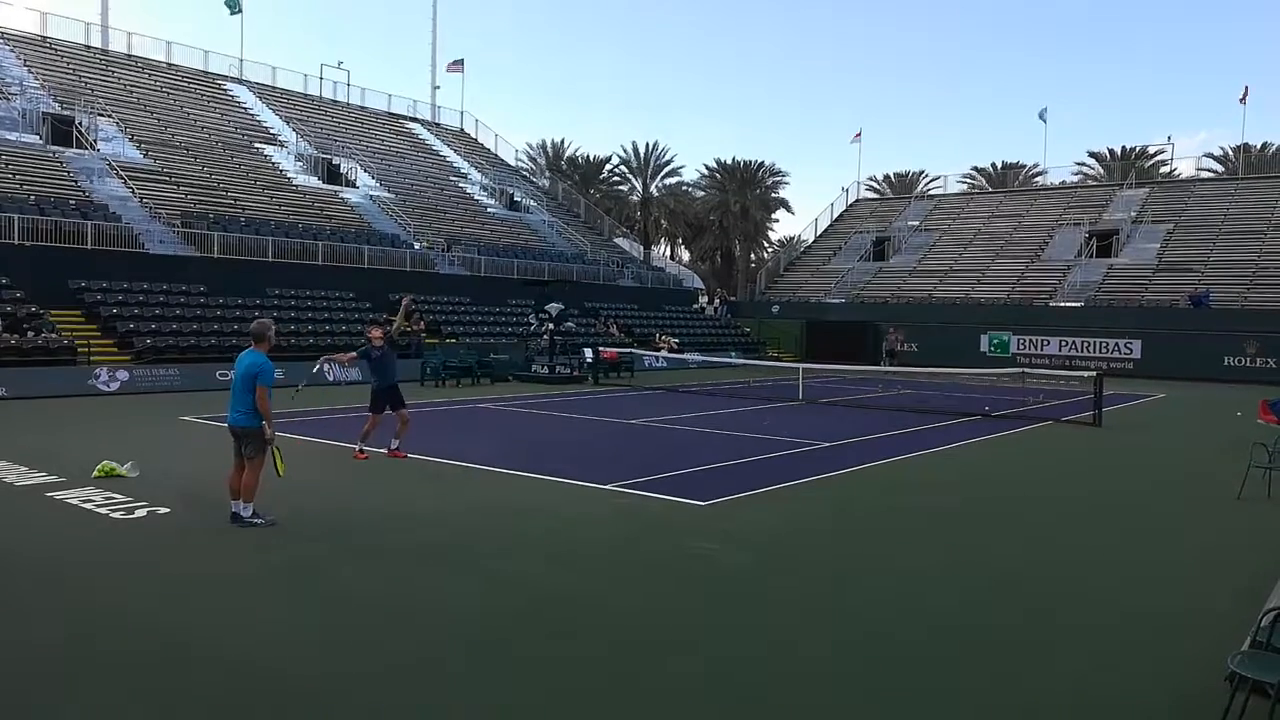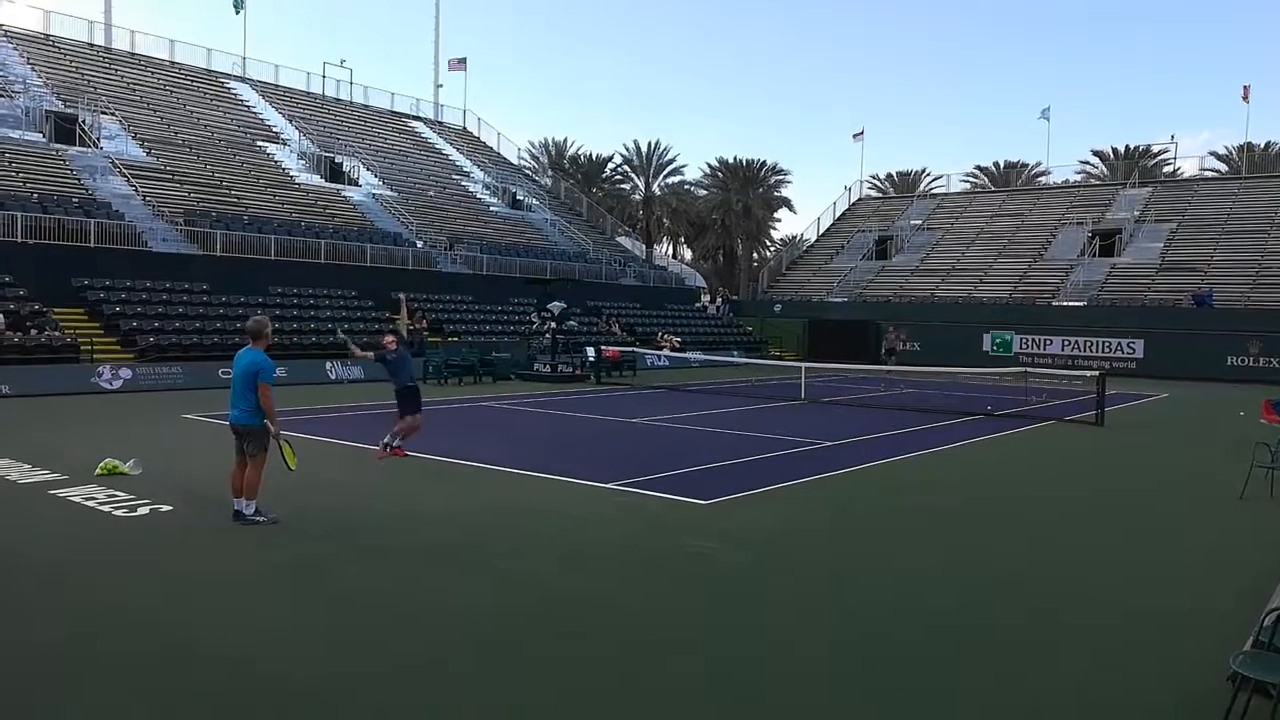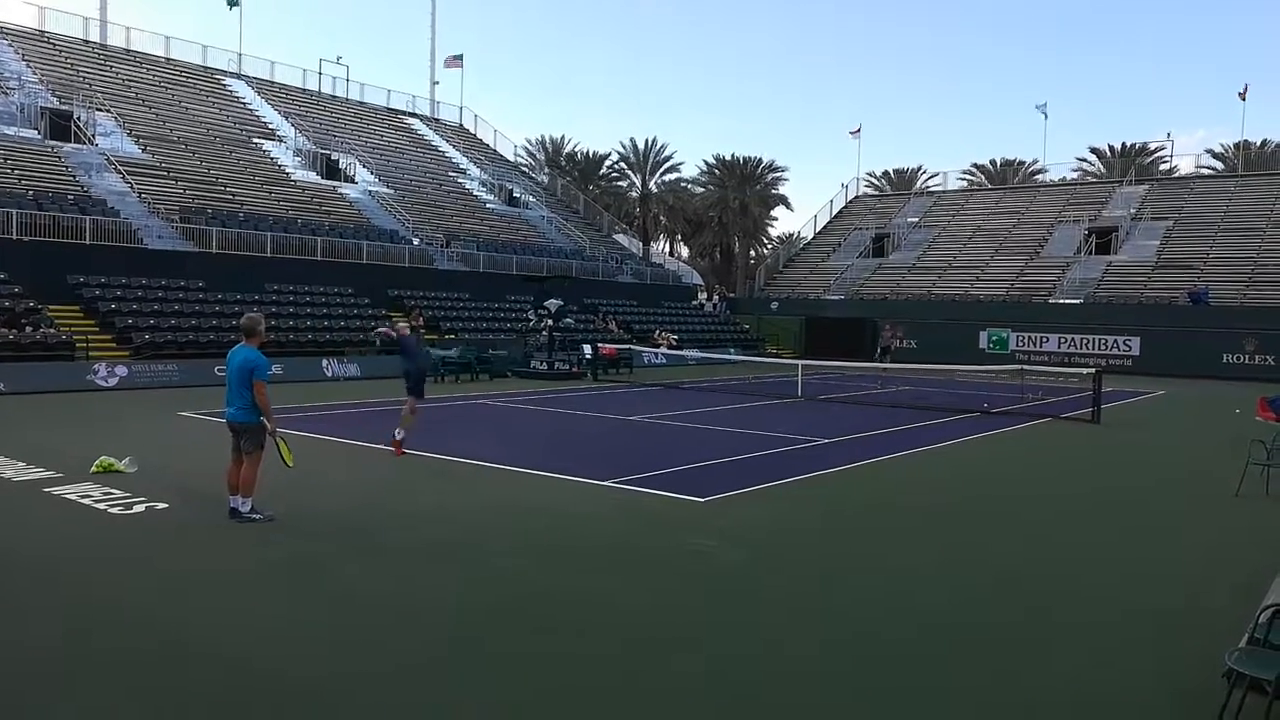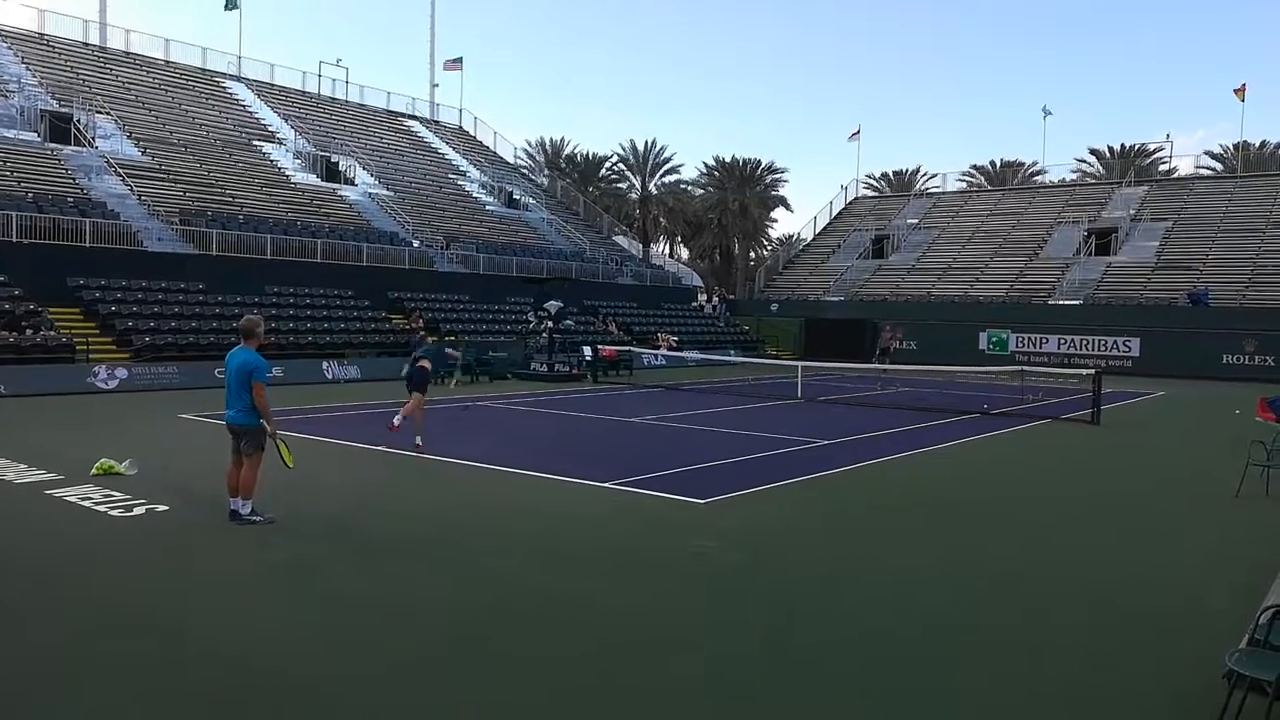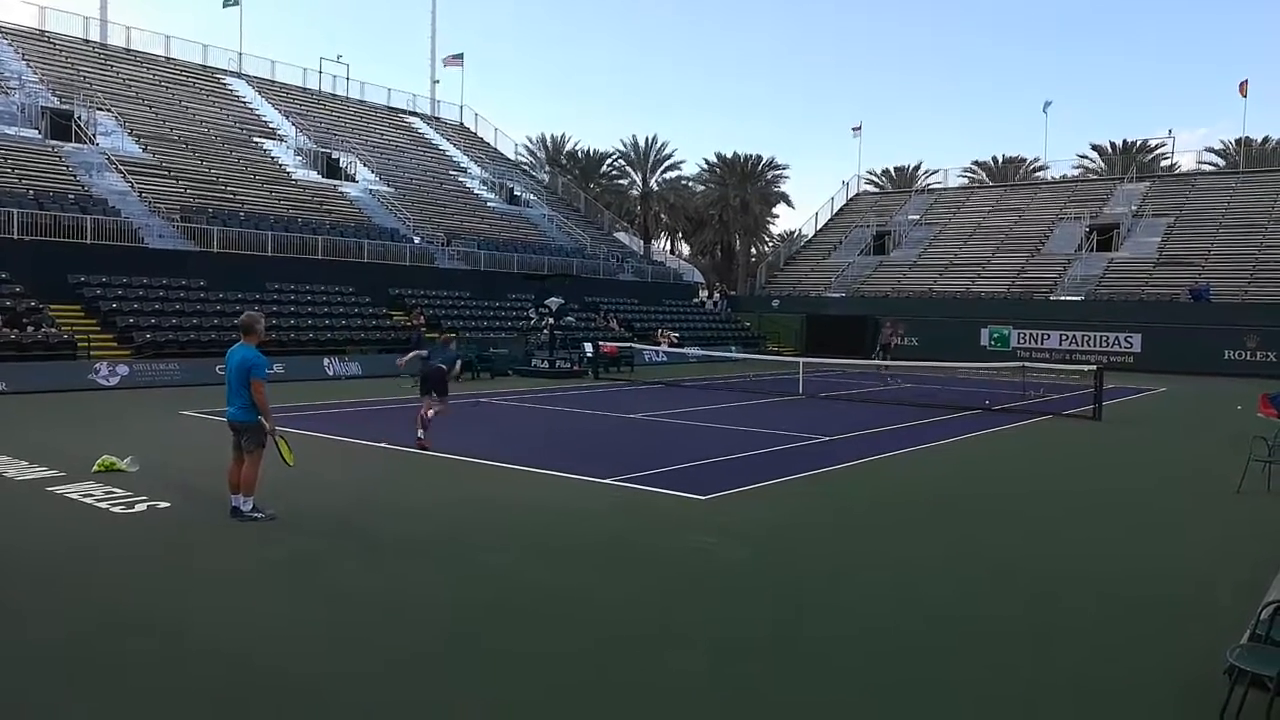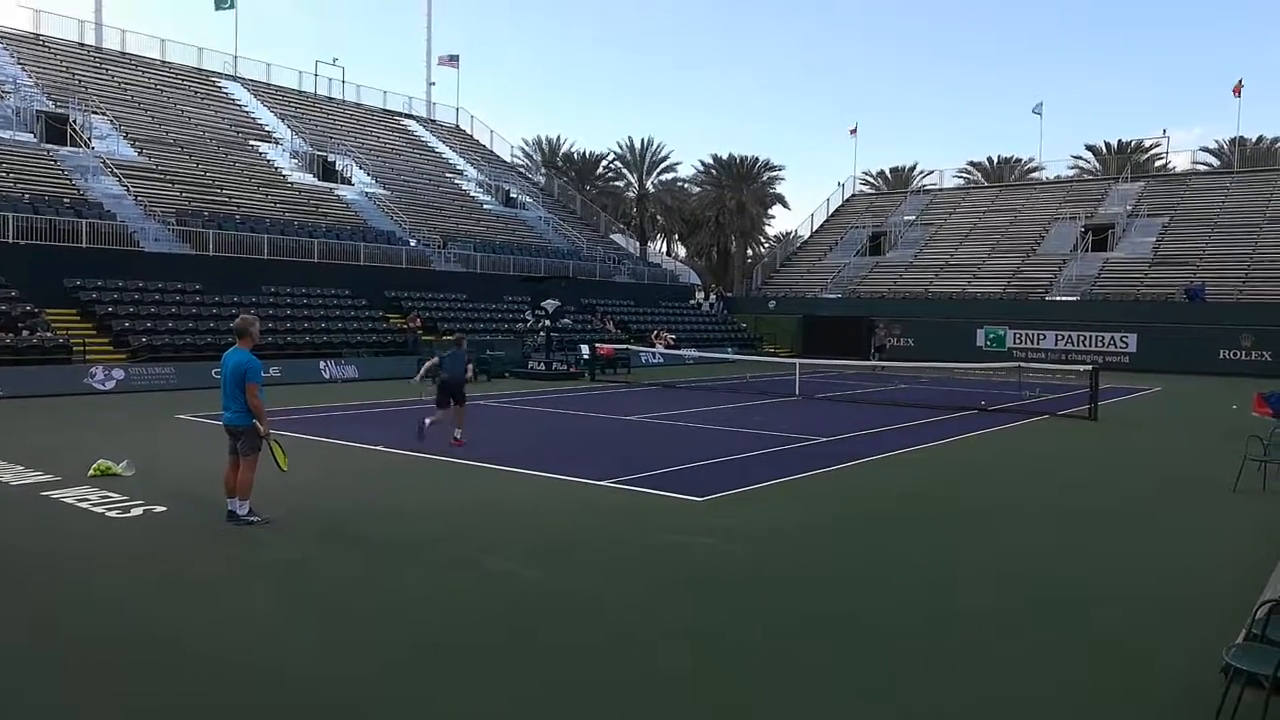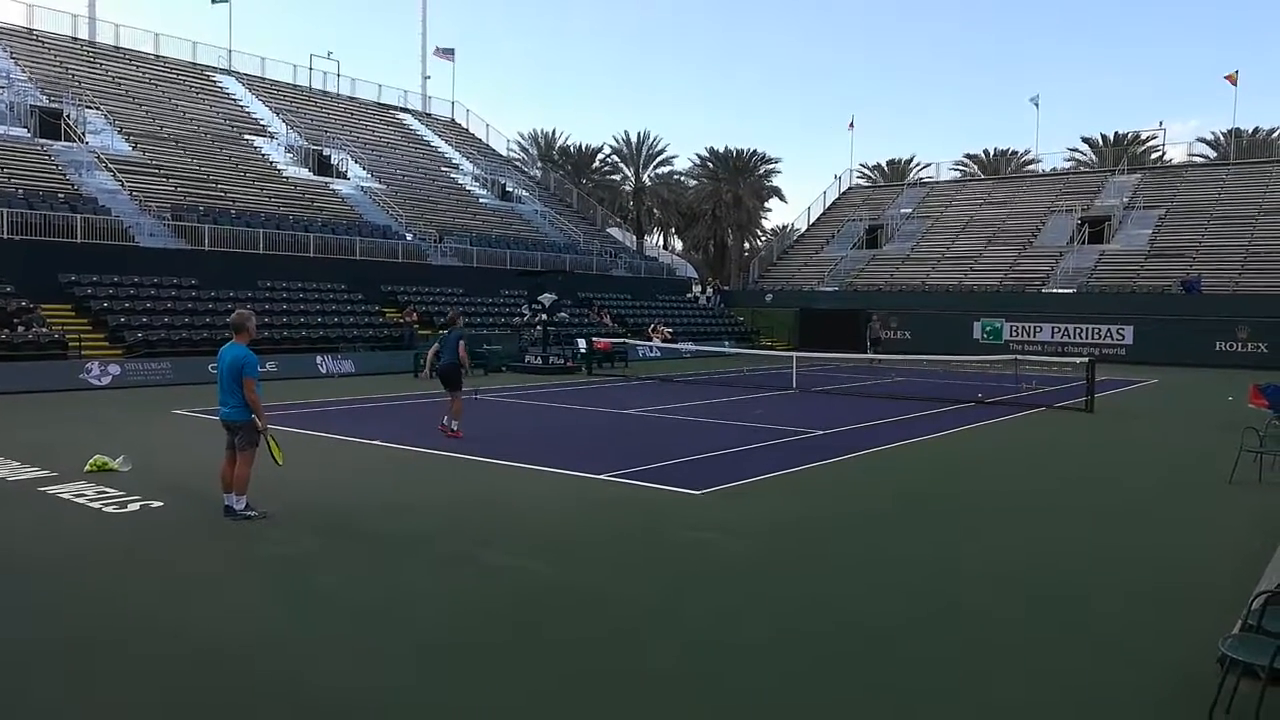
dt=0.3s
person 1, frame 1
left shoulder: (242, 356)
right shoulder: (264, 364)
right elbow: (262, 400)
right wrist: (270, 427)
left hip: (235, 421)
right hip: (252, 424)
left knee: (238, 467)
right knee: (252, 469)
left ankle: (236, 511)
right ankle: (247, 514)
person 1, frame 2
left shoulder: (240, 355)
right shoulder: (263, 362)
right elbow: (264, 397)
right wrist: (274, 424)
left hip: (237, 419)
right hip: (254, 422)
left knee: (240, 464)
right knee: (254, 467)
left ankle: (238, 508)
right ankle: (249, 512)
person 1, frame 3
left shoulder: (233, 353)
right shoulder: (258, 360)
right elbow: (260, 395)
right wrist: (270, 421)
left hip: (233, 416)
right hip: (250, 419)
left knee: (236, 462)
right knee: (250, 464)
left ankle: (234, 506)
right ankle: (245, 510)
person 1, frame 4
left shoulder: (231, 355)
right shoulder: (257, 362)
right elbow: (259, 397)
right wrist: (270, 423)
left hip: (233, 418)
right hip: (250, 421)
left knee: (236, 464)
right knee: (250, 466)
left ankle: (234, 508)
right ankle: (245, 512)
person 1, frame 5
left shoulder: (232, 352)
right shoulder: (256, 358)
right elbow: (258, 394)
right wrist: (269, 419)
left hip: (234, 415)
right hip: (251, 418)
left knee: (237, 460)
right knee: (251, 463)
left ankle: (236, 505)
right ankle: (247, 508)
person 1, frame 6
left shoulder: (227, 356)
right shoulder: (251, 362)
right elbow: (253, 398)
right wrist: (264, 423)
left hip: (231, 419)
right hip: (246, 422)
left knee: (233, 465)
right knee: (247, 467)
left ankle: (232, 509)
right ankle: (243, 512)
person 1, frame 7
left shoulder: (223, 351)
right shoulder: (247, 356)
right elbow: (250, 393)
right wrist: (261, 418)
left hip: (228, 414)
right hip: (243, 417)
left knee: (230, 460)
right knee: (244, 462)
left ankle: (229, 504)
right ankle: (240, 507)
